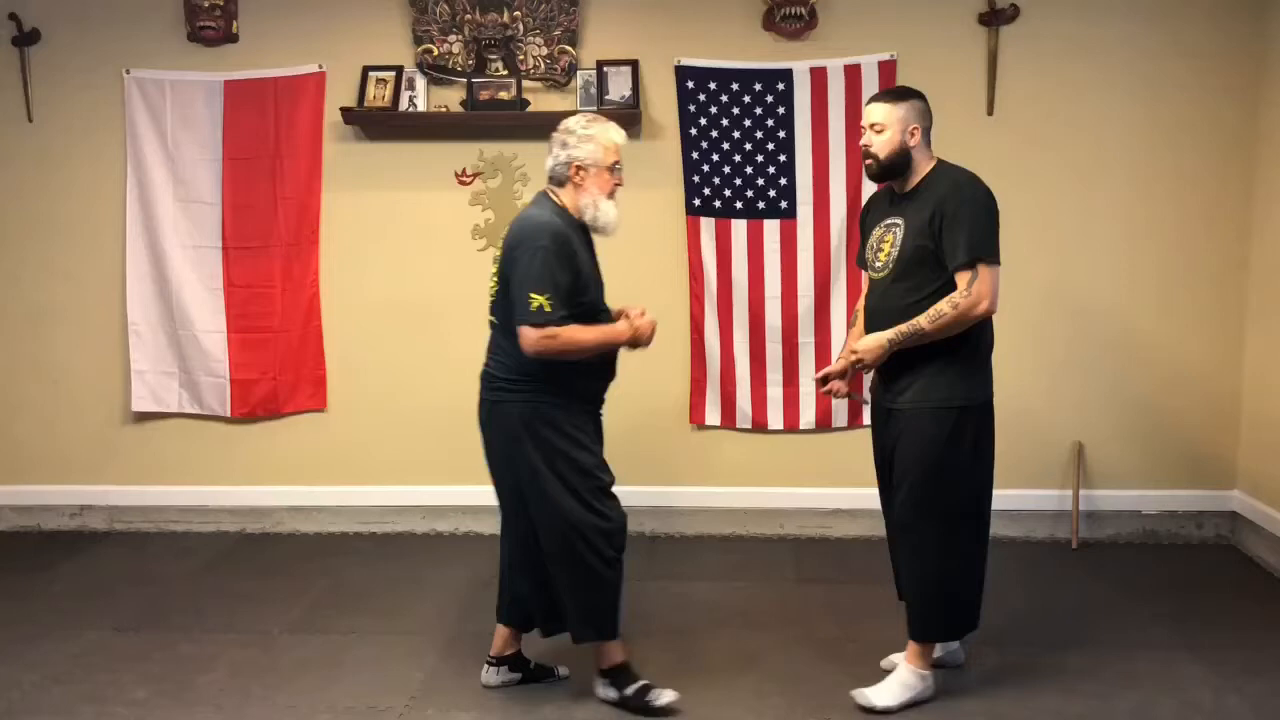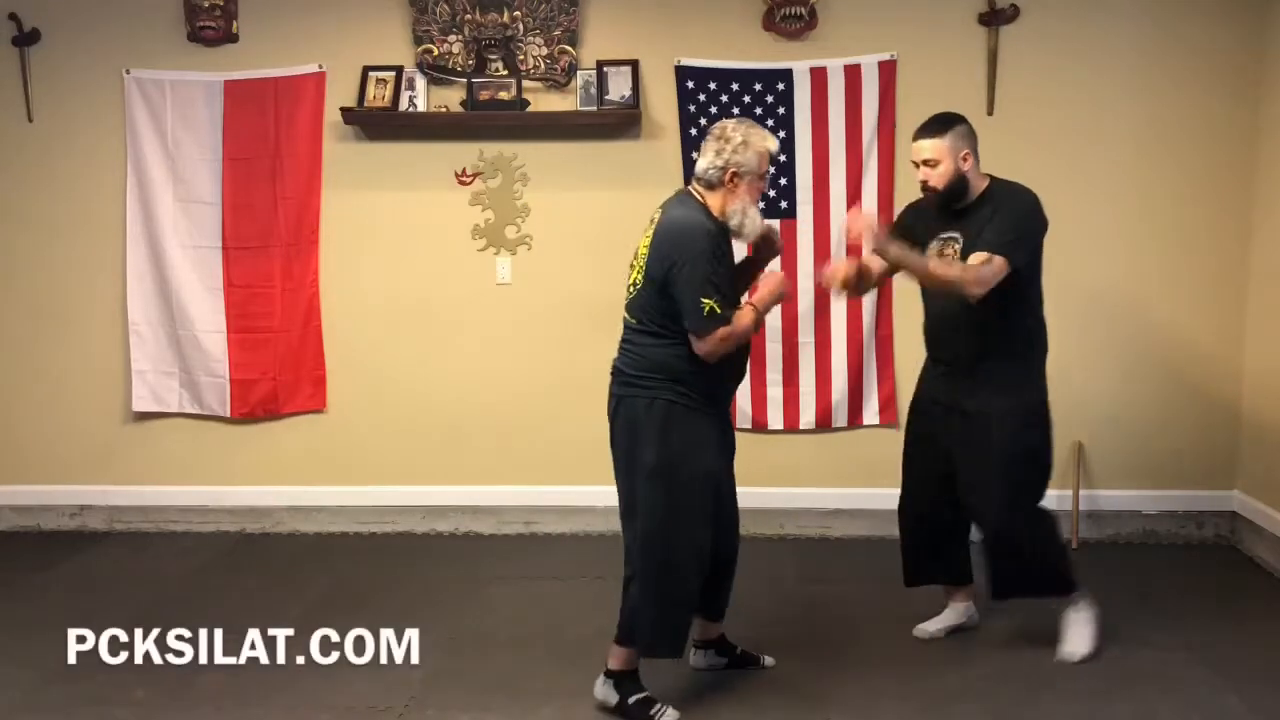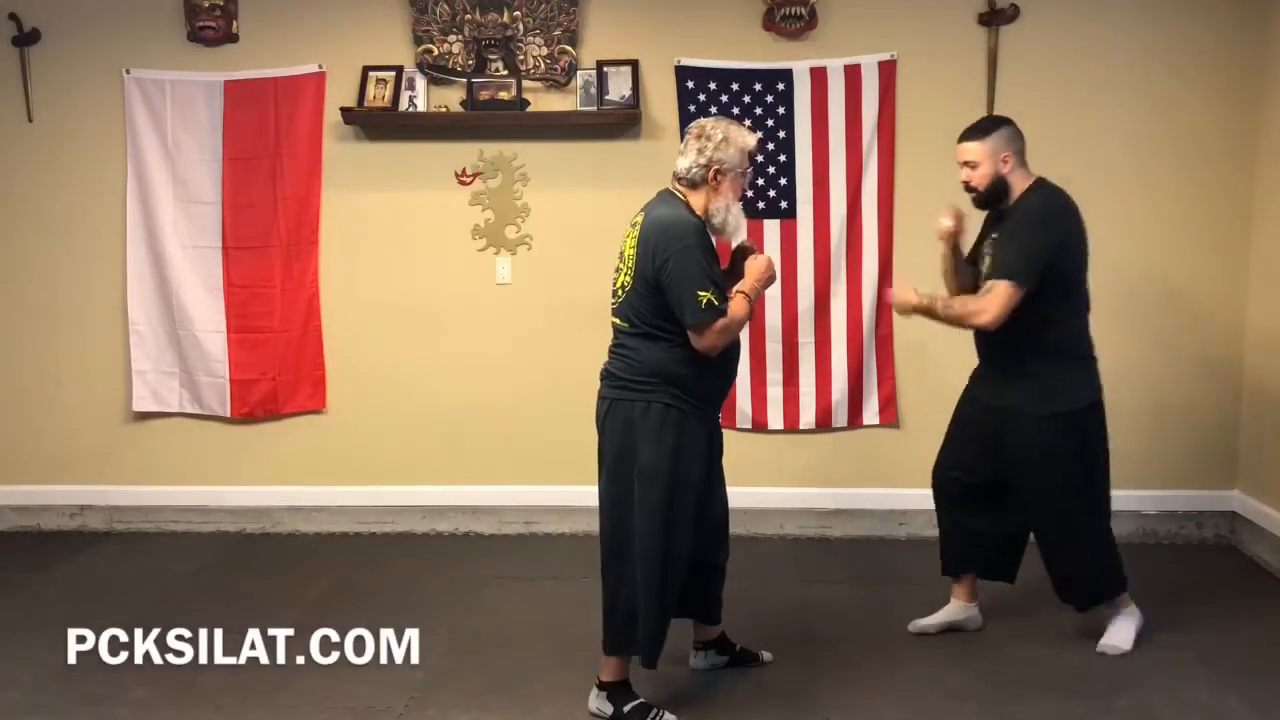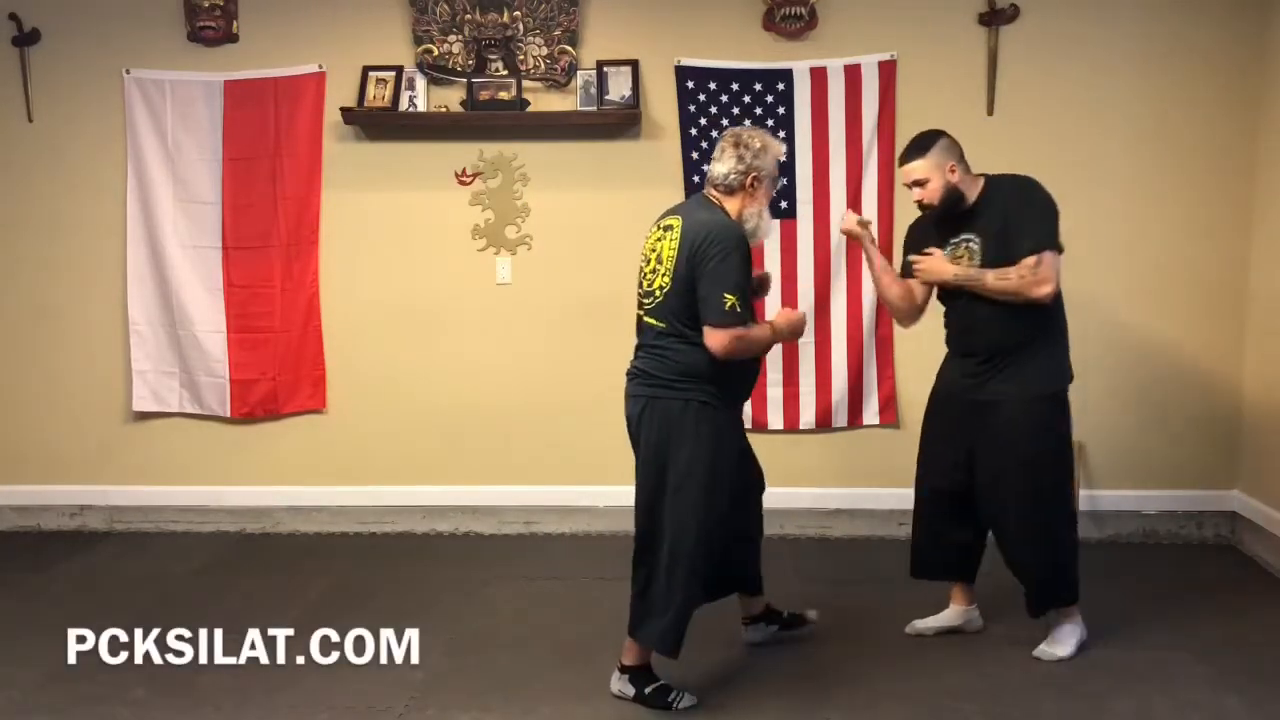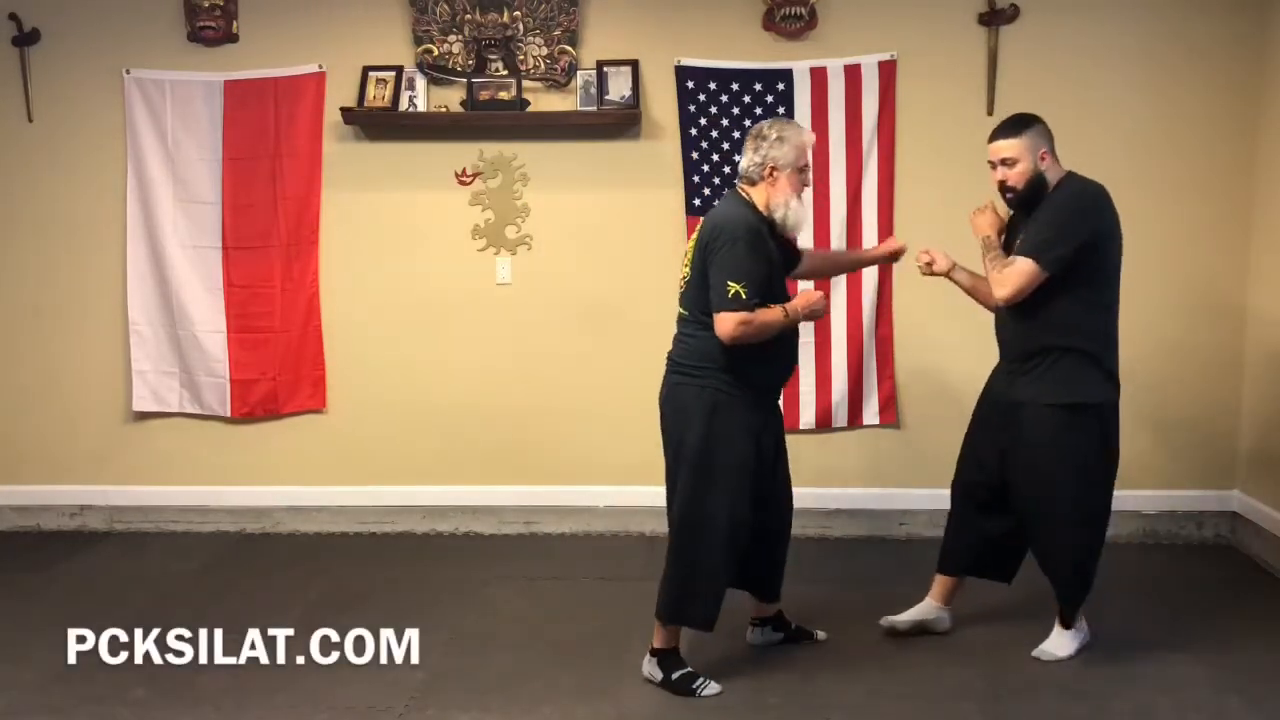
dt=1s
person 1, frame 1
left shoulder: (564, 225)
right shoulder: (542, 233)
right elbow: (538, 338)
left wrist: (615, 318)
right wrist: (622, 332)
left hip: (546, 410)
right hip: (534, 412)
left knee: (536, 530)
right knee: (592, 526)
left ankle: (504, 656)
person 1, frame 2
left shoulder: (692, 216)
right shoulder: (692, 233)
left elbow: (713, 296)
right elbow: (712, 342)
left wrist: (756, 261)
right wrist: (764, 297)
left hip: (689, 405)
right hip: (660, 407)
left knee: (714, 524)
right knee: (664, 537)
left ankle: (708, 641)
person 1, frame 3
left shoulder: (668, 214)
right shoulder: (679, 231)
right elbow: (709, 335)
left wrist: (729, 276)
right wrist: (751, 287)
left hip: (675, 407)
right hip: (651, 411)
left knee: (703, 524)
right knee: (644, 539)
left ankle: (709, 641)
person 1, frame 4
left shoulder: (680, 217)
right shoulder: (722, 236)
right elbow: (724, 341)
left wrist: (747, 290)
right wrist: (781, 328)
left hip: (674, 396)
right hip: (684, 407)
left knee: (739, 499)
right knee: (675, 530)
left ankle: (758, 615)
right ankle: (633, 668)
person 1, frame 5
left shoulder: (755, 221)
right shoulder: (737, 227)
left elbow: (798, 262)
right elbow: (733, 326)
left wrist: (874, 255)
right wrist: (798, 311)
left hip: (743, 396)
right hip: (710, 398)
left knee: (768, 507)
right knee: (704, 521)
left ankle: (766, 618)
right ankle: (662, 653)
person 2, frame 1
left shoulder: (959, 194)
right shoulder: (876, 204)
left elbow: (977, 299)
left wrist: (888, 342)
right wrist: (847, 359)
left hip: (944, 394)
right hip: (893, 389)
left knee: (931, 521)
right knee: (905, 518)
left ankle: (919, 666)
right ankle: (940, 637)
person 2, frame 2
left shoulder: (1015, 207)
right shoulder: (924, 211)
left elbow: (972, 282)
right elbow: (866, 272)
left wrist: (895, 251)
right wrist: (858, 268)
left hip: (1006, 394)
right hip: (942, 385)
left knee: (1006, 510)
right knee: (924, 503)
left ankle: (1075, 602)
right ankle: (960, 600)
person 2, frame 3
left shoulder: (1043, 215)
right shoulder: (1002, 215)
left elbow: (987, 311)
right elbow: (971, 288)
left wrist: (920, 303)
right wrist: (952, 249)
left hip: (1052, 397)
right hip: (999, 385)
left knee: (1064, 510)
right knee: (960, 483)
left ankle: (1119, 608)
right ankle: (963, 603)
person 2, frame 4
left shoulder: (1019, 197)
right shoulder: (926, 230)
left elbow: (1042, 283)
right elbow: (904, 312)
left wrist: (956, 273)
right wrist: (870, 248)
left hip: (1028, 384)
right hip: (961, 380)
left knee: (1029, 506)
right knee: (943, 492)
left ankle: (1067, 617)
right ankle: (962, 606)
person 2, frame 5
left shoulder: (1078, 202)
right shoulder: (1035, 211)
left elbow: (1008, 288)
left wrist: (989, 238)
right wrist: (952, 271)
left hip: (1068, 393)
right hip: (1015, 383)
left knee: (1063, 511)
right knee: (976, 493)
left ankle: (1072, 621)
right ankle: (937, 605)
